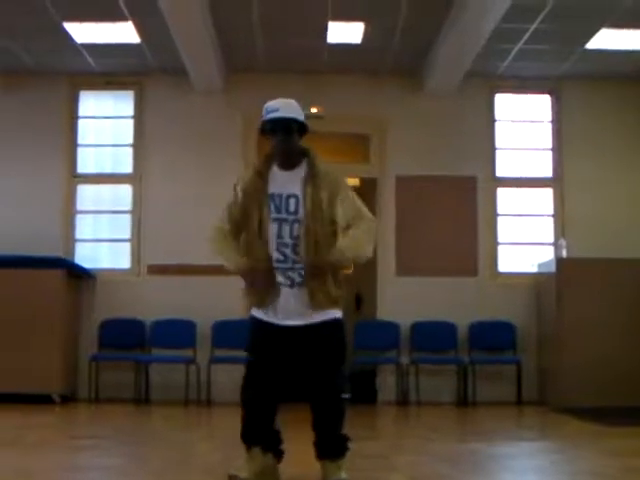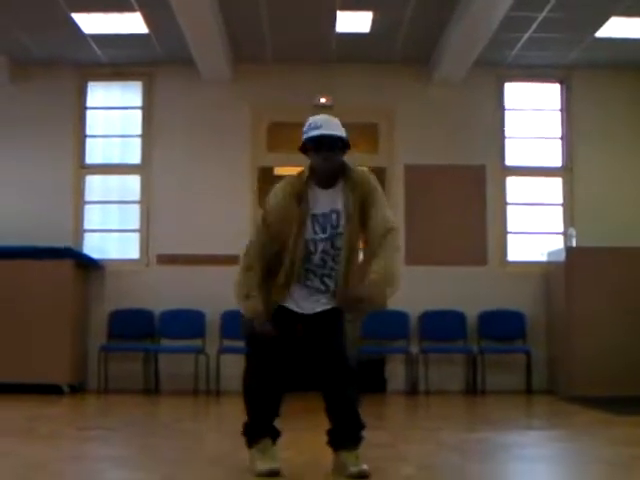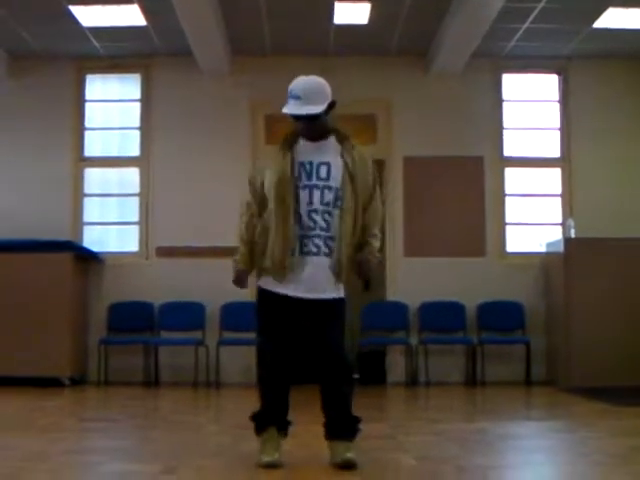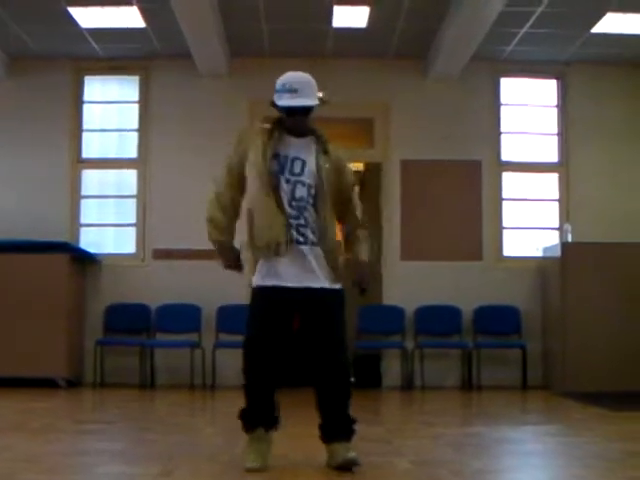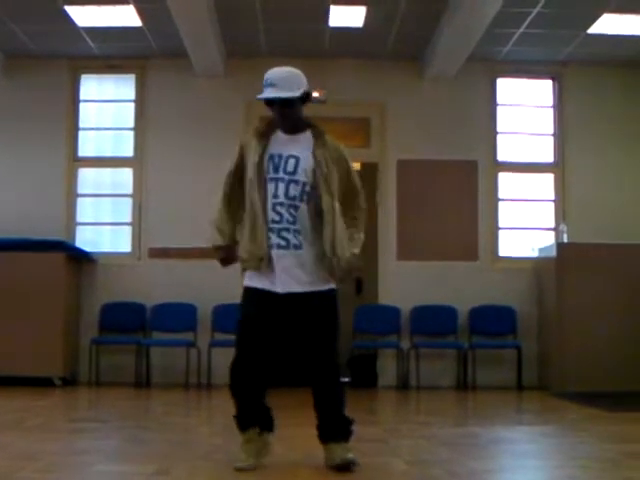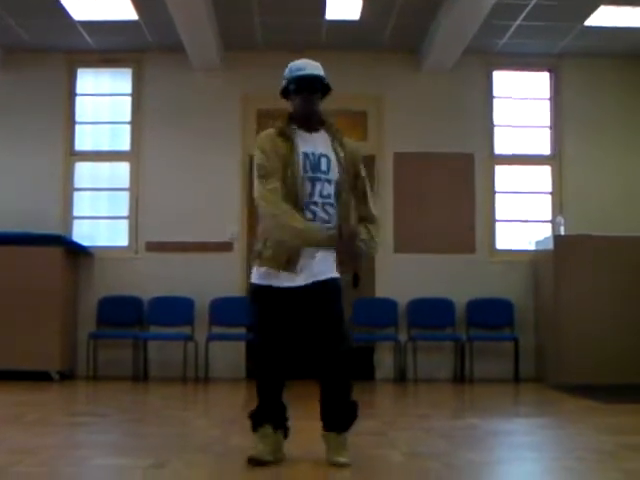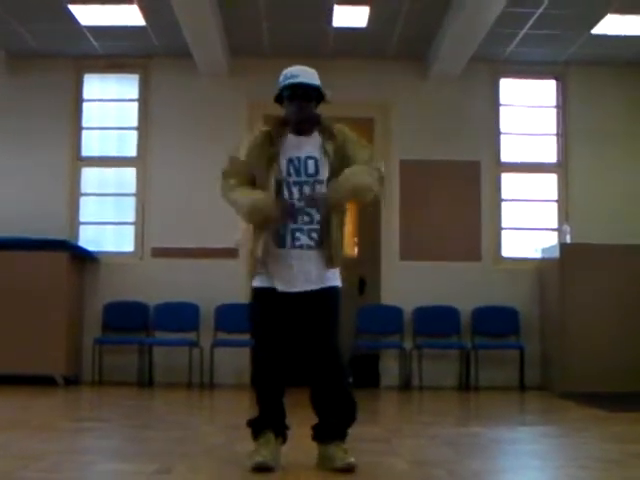
dt=0.7s
person 1, frame 1
left shoulder: (327, 181)
right shoulder: (251, 184)
left elbow: (362, 227)
right elbow: (226, 232)
left wrist: (336, 258)
right wrist: (241, 264)
left hip: (320, 311)
right hip: (269, 311)
left knee: (327, 392)
right knee: (257, 390)
person 1, frame 2
left shoulder: (363, 185)
right shoulder: (285, 195)
left elbow: (384, 239)
right elbow: (256, 255)
left wrist: (372, 290)
right wrist: (253, 311)
left hip: (328, 303)
right hip: (280, 301)
left knee: (339, 375)
right knee: (262, 375)
left ankle: (346, 450)
right ankle: (262, 446)
person 1, frame 3
left shoulder: (355, 159)
right shoulder: (277, 158)
left elbow: (370, 213)
right elbow: (255, 211)
left wrist: (368, 253)
right wrist: (244, 261)
left hip: (328, 284)
right hip: (278, 282)
left knee: (333, 363)
right knee: (273, 363)
left ankle: (341, 440)
right ankle: (271, 436)
person 1, frame 4
left shoulder: (329, 160)
right shoulder: (254, 142)
left elbow: (350, 213)
right elbow: (227, 194)
left wrist: (359, 256)
right wrist: (222, 240)
left hip: (323, 276)
right hip: (272, 273)
left knee: (331, 361)
right knee: (259, 359)
left ankle: (337, 440)
right ankle: (259, 435)
person 1, frame 5
left shoulder: (329, 151)
right shoulder: (253, 145)
left elbow: (353, 205)
right elbow: (233, 195)
left wrist: (348, 251)
right wrist: (227, 239)
left hip: (315, 277)
right hip: (263, 274)
left knee: (323, 364)
right knee: (247, 360)
left ankle: (336, 441)
right ankle: (255, 435)
person 1, frame 6
left shoulder: (343, 148)
right shoulder: (271, 144)
left elbow: (364, 204)
right elbow: (270, 202)
left wrist: (360, 241)
right wrist: (312, 234)
left hip: (323, 272)
right hip: (275, 272)
left knee: (334, 358)
right knee: (270, 361)
left ankle: (336, 436)
right ankle: (269, 434)
person 1, frame 7
left shoulder: (339, 140)
right shoulder: (263, 141)
left elbow: (370, 174)
right elbow: (231, 182)
left wrist: (337, 191)
right wrist: (259, 206)
left hip: (321, 274)
right hip: (272, 273)
left knee: (327, 361)
right knee: (268, 362)
left ankle: (332, 441)
right ankle: (268, 438)
